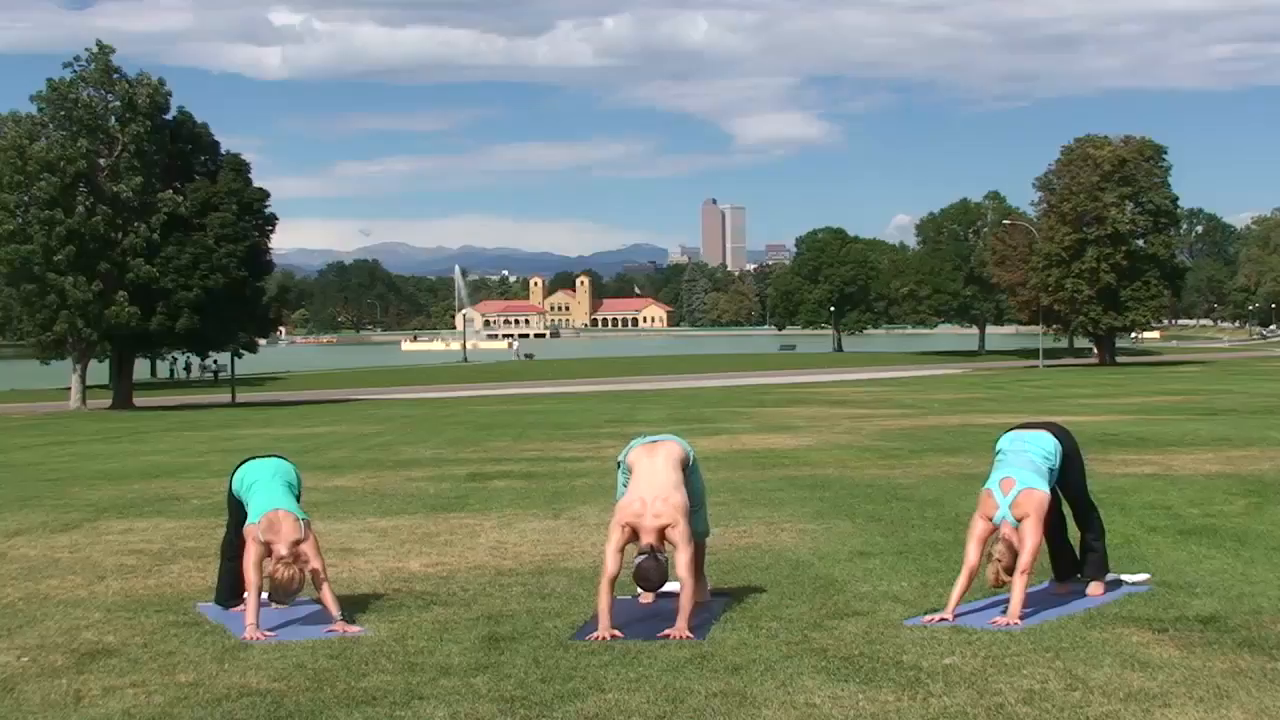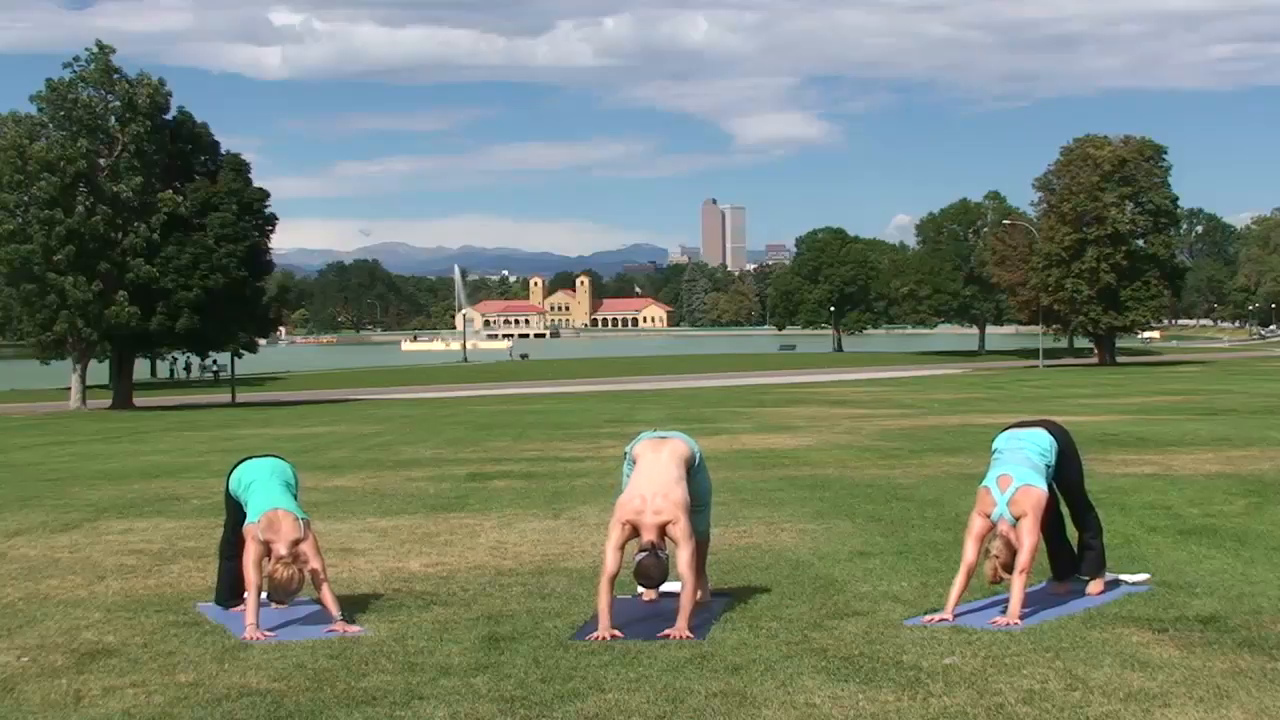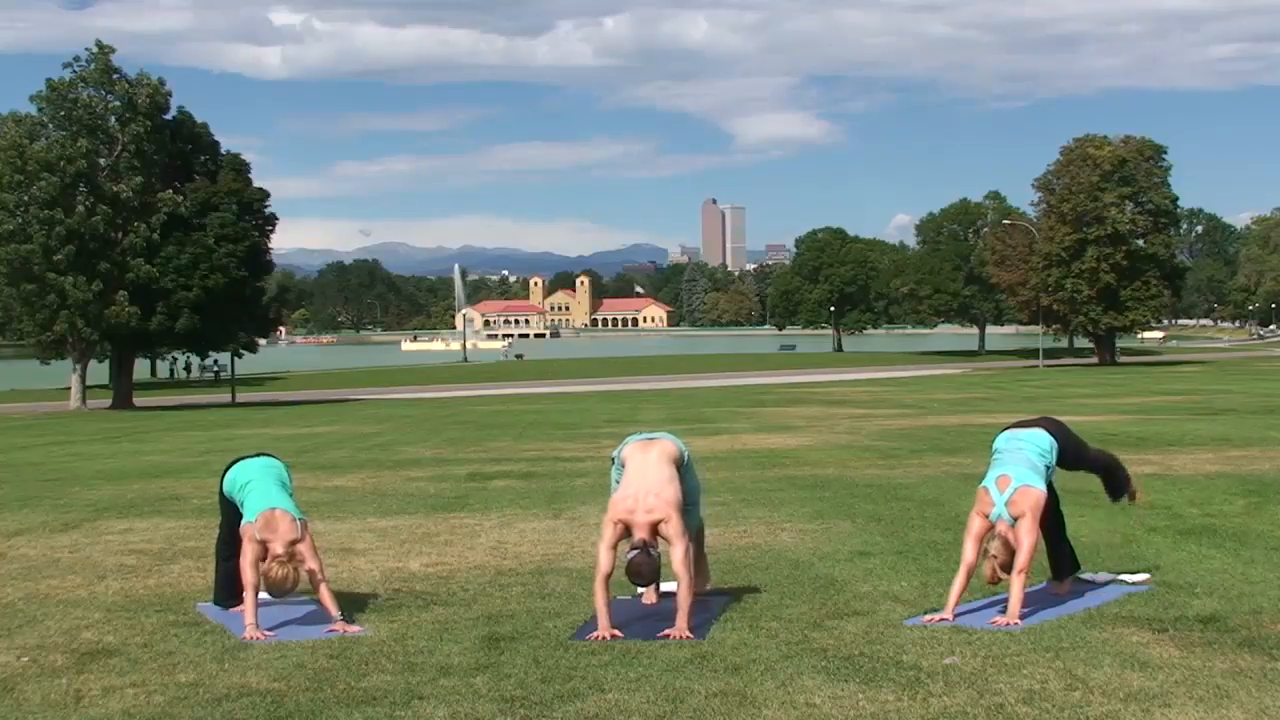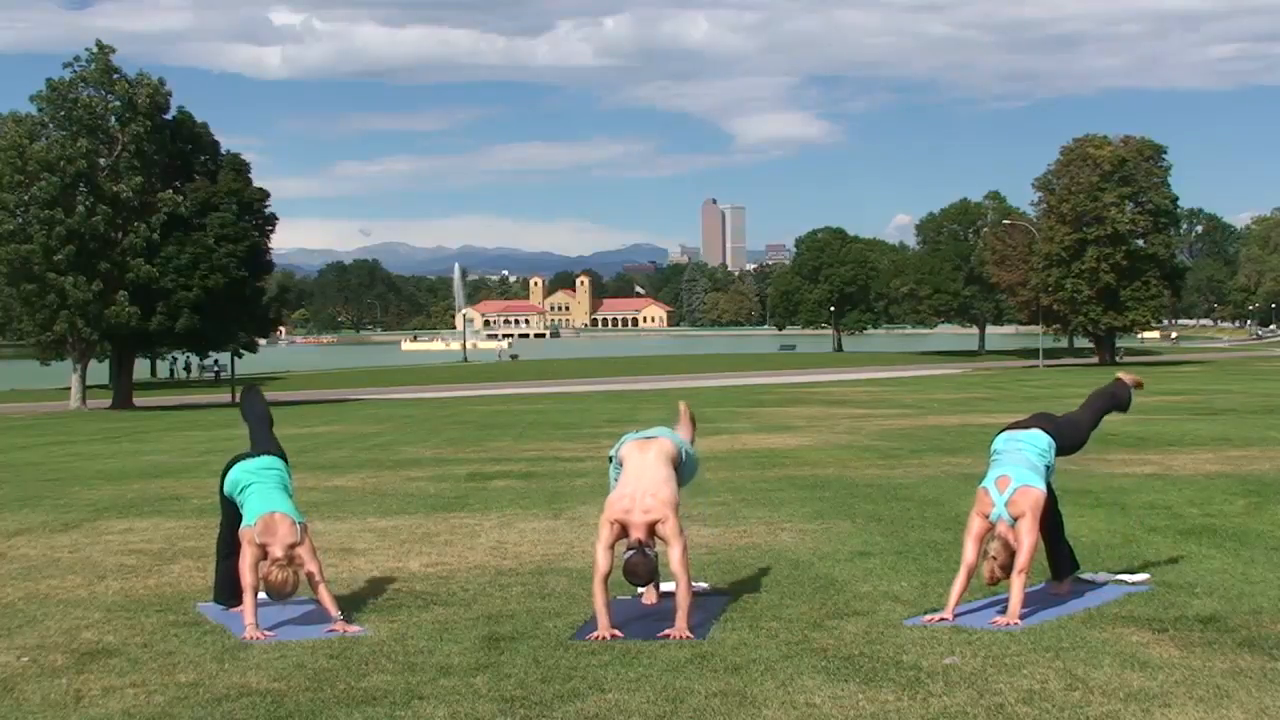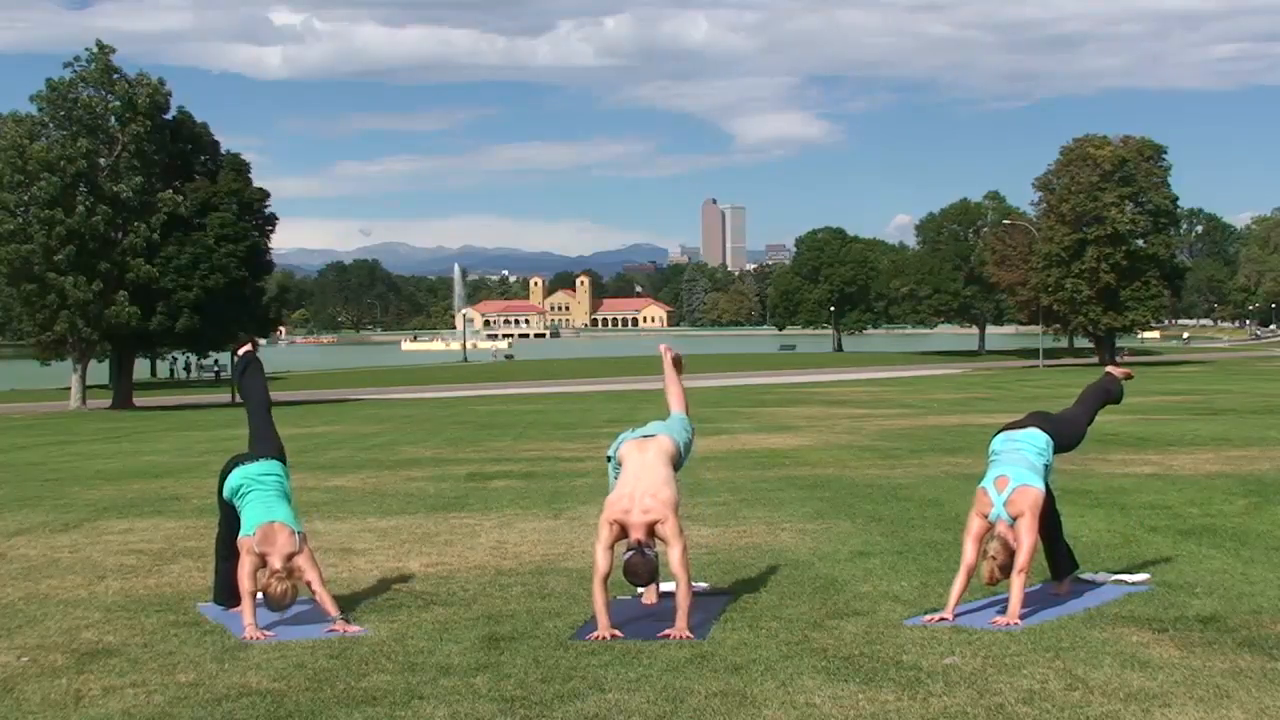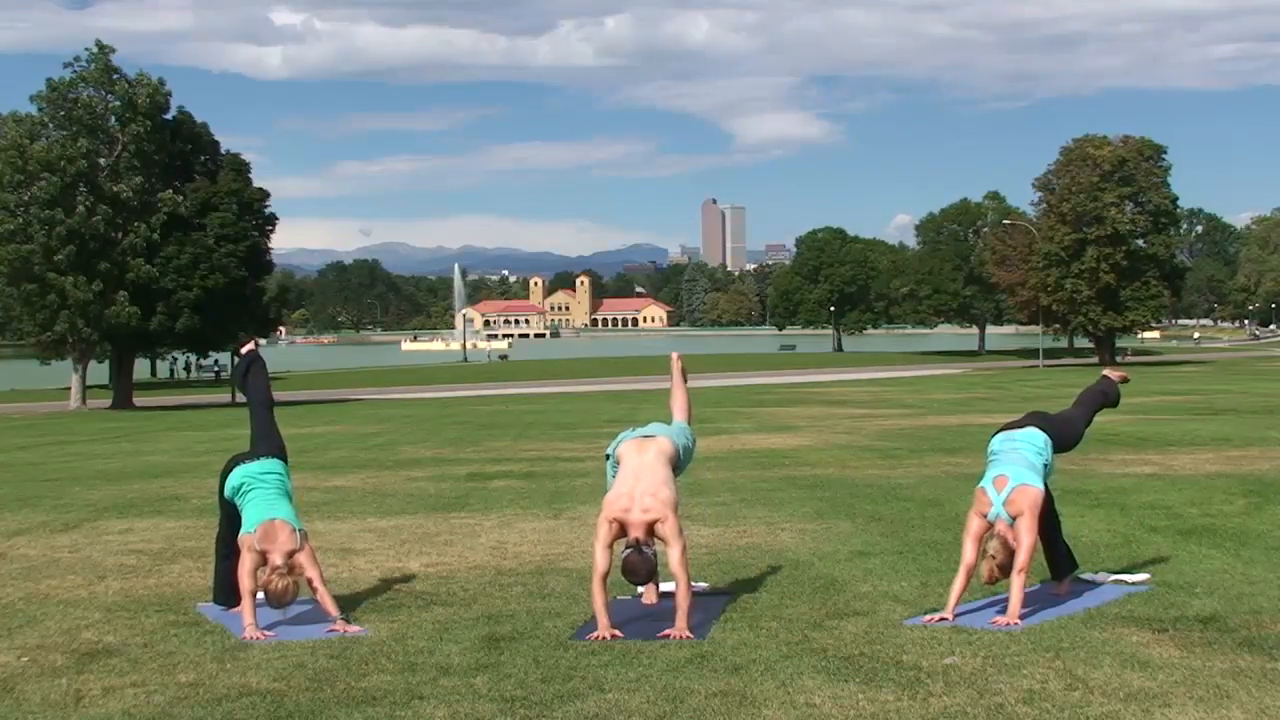
dt=0.5s
person 1, frame 1
left shoulder: (675, 523)
right shoulder: (622, 525)
left elbow: (686, 579)
right elbow: (607, 578)
left wrist: (682, 625)
right wrist: (603, 626)
left hip: (678, 451)
right hip: (634, 454)
left knee: (695, 527)
left ankle: (700, 578)
right ankle: (648, 590)
person 1, frame 2
left shoulder: (676, 520)
right shoulder: (622, 522)
left elbow: (687, 577)
right elbow: (607, 576)
left wrist: (682, 625)
right wrist: (603, 626)
left hip: (684, 449)
right hip: (641, 448)
left knee: (698, 526)
left ankle: (701, 577)
right ankle: (651, 586)
person 1, frame 3
left shoulder: (668, 518)
right shoulder: (615, 521)
left elbow: (684, 577)
right elbow: (601, 577)
left wrist: (682, 625)
right wrist: (603, 625)
left hip: (672, 449)
right hip: (628, 451)
left knee: (689, 520)
left ankle: (699, 559)
right ankle: (652, 584)
person 1, frame 4
left shoulder: (665, 519)
right shoulder: (611, 520)
left elbow: (681, 578)
right elbow: (600, 577)
left wrist: (681, 626)
right wrist: (603, 626)
left hip: (668, 444)
right hip: (628, 446)
left knee: (686, 475)
left ankle: (684, 413)
right ankle: (651, 584)
person 1, frame 5
left shoulder: (665, 519)
right shoulder: (612, 520)
left elbow: (682, 577)
right elbow: (599, 577)
left wrist: (682, 624)
right wrist: (603, 625)
left hip: (666, 441)
right hip: (626, 447)
left knee: (679, 419)
left ankle: (667, 358)
right ankle: (651, 584)
person 1, frame 6
left shoulder: (665, 518)
right shoulder: (610, 519)
left elbow: (682, 578)
right elbow: (598, 577)
left wrist: (681, 625)
right wrist: (603, 625)
left hip: (666, 443)
right hip: (624, 446)
left knee: (681, 426)
left ankle: (676, 366)
right ankle: (650, 584)
person 2, frame 1
left shoulder: (303, 535)
right shoulder: (256, 537)
left elbow: (322, 580)
right elbow: (253, 587)
left wrist: (339, 619)
right wrist: (251, 626)
right hip: (246, 476)
right knee: (236, 541)
left ankle: (278, 596)
right ankle: (228, 597)
person 2, frame 2
left shoulder: (303, 534)
right shoulder: (256, 536)
left elbow: (322, 581)
right elbow: (253, 587)
left wrist: (339, 619)
right wrist: (251, 626)
right hip: (242, 476)
right knee: (234, 542)
left ankle: (277, 596)
right ankle: (228, 598)
person 2, frame 3
left shoulder: (299, 534)
right shoulder: (253, 536)
left elbow: (320, 580)
right elbow: (250, 586)
left wrist: (339, 618)
right wrist: (251, 626)
right hip: (236, 476)
right knee: (230, 543)
right ankle: (228, 598)
person 2, frame 4
left shoulder: (299, 539)
right shoulder: (252, 540)
left elbow: (318, 581)
right elbow: (249, 587)
left wrist: (338, 618)
right wrist: (250, 626)
left hip: (272, 464)
right hip: (237, 475)
left knee: (262, 427)
right knee: (230, 543)
left ankle: (249, 395)
right ankle: (227, 598)
person 2, frame 5
left shoulder: (296, 546)
right shoulder: (251, 548)
left elbow: (318, 586)
right elbow: (246, 591)
left wrist: (339, 618)
right wrist: (249, 626)
left hip: (270, 468)
right hip: (238, 476)
left knee: (260, 412)
right knee: (228, 542)
left ankle: (247, 357)
right ankle: (225, 599)
person 2, frame 6
left shoulder: (298, 543)
right shoulder: (251, 544)
left elbow: (318, 585)
right elbow: (247, 590)
left wrist: (339, 619)
right wrist: (250, 626)
left hip: (271, 466)
right hip: (238, 475)
left knee: (262, 409)
right knee: (228, 542)
left ankle: (250, 357)
right ankle: (225, 599)
person 3, frame 1
left shoulder: (1029, 511)
right shoulder: (985, 515)
left elbow: (1023, 570)
right elbow: (968, 567)
left wrist: (1012, 614)
right wrist: (948, 610)
left hip: (1054, 442)
left knee: (1081, 506)
right knee: (1051, 518)
left ankle: (1096, 574)
right ankle: (1065, 575)
person 3, frame 2
left shoulder: (1026, 509)
right shoulder: (982, 513)
left elbow: (1022, 569)
right elbow: (966, 565)
left wrist: (1013, 614)
right wrist: (947, 610)
left hip: (1049, 440)
left knee: (1078, 503)
right knee: (1048, 516)
left ankle: (1095, 572)
right ankle: (1064, 574)
person 3, frame 3
left shoulder: (1025, 509)
right shoulder: (982, 512)
left elbow: (1020, 570)
right elbow: (966, 566)
left wrist: (1012, 614)
right wrist: (948, 610)
left hip: (1048, 438)
right hip: (1008, 439)
left knee: (1091, 461)
right knee: (1048, 517)
left ankle: (1122, 482)
right ankle: (1064, 574)
person 3, frame 4
left shoulder: (1026, 509)
right shoulder: (982, 512)
left elbow: (1020, 570)
right elbow: (966, 565)
left wrist: (1013, 614)
right wrist: (948, 610)
left hip: (1045, 438)
right hip: (1008, 440)
left knee: (1089, 414)
right knee: (1048, 518)
left ankle: (1123, 384)
right ankle: (1063, 575)
person 3, frame 5
left shoulder: (1024, 508)
right shoulder: (981, 511)
left elbow: (1020, 569)
right elbow: (965, 566)
left wrist: (1012, 614)
right wrist: (948, 610)
left hip: (1043, 436)
right hip: (1006, 440)
left knee: (1081, 413)
right knee: (1045, 518)
left ankle: (1112, 377)
right ankle: (1063, 574)
person 3, frame 6
left shoulder: (1024, 506)
right shoulder: (980, 510)
left elbow: (1020, 569)
right elbow: (966, 565)
left wrist: (1012, 614)
right wrist: (948, 610)
left hip: (1042, 435)
right hip: (1004, 439)
left knee: (1079, 414)
right knee: (1044, 517)
left ankle: (1109, 380)
right ankle: (1063, 574)
